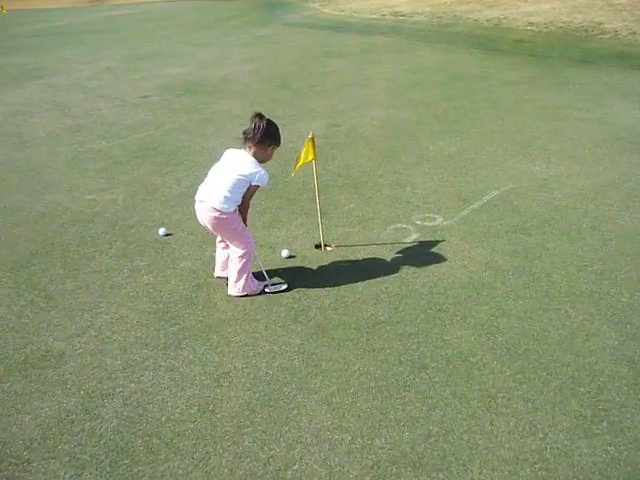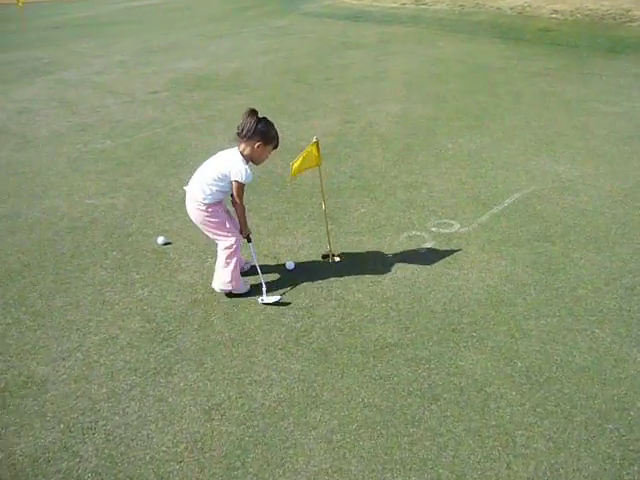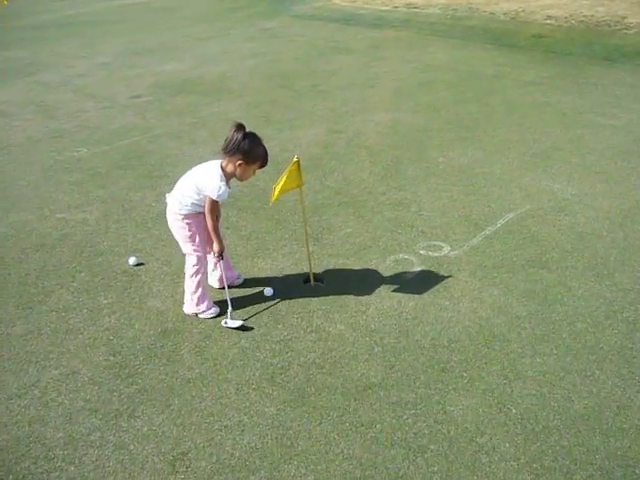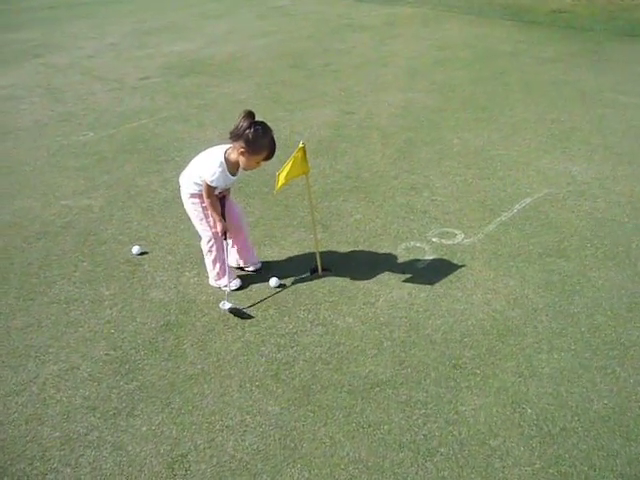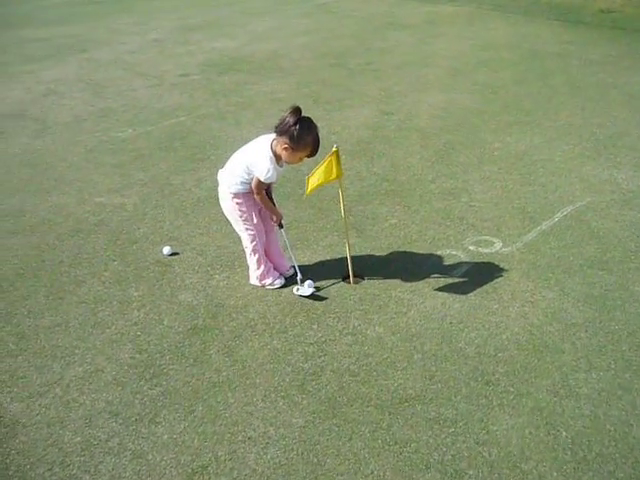
dt=0.5s
person 1, frame 1
left shoulder: (230, 153)
right shoulder: (259, 173)
right elbow: (245, 202)
right wrist: (243, 225)
left hip: (201, 204)
right hip: (219, 212)
left knee: (226, 237)
right knee: (244, 244)
left ankle: (224, 269)
right ankle: (242, 286)
person 1, frame 2
left shoulder: (232, 153)
right shoulder: (241, 169)
right elbow: (238, 201)
left wrist: (239, 225)
right wrist: (244, 226)
left hip: (198, 196)
right hip: (203, 204)
left knee: (231, 229)
right knee: (231, 238)
left ankle: (234, 265)
right ankle: (226, 281)
person 1, frame 3
left shoulder: (218, 166)
right shoulder: (217, 184)
right elbow: (211, 215)
right wrist: (217, 242)
left hip: (194, 209)
right hip: (183, 214)
left knee: (214, 245)
right knee: (197, 256)
left ankle: (221, 277)
right ankle: (196, 304)
person 1, frame 4
left shoulder: (234, 153)
right shoulder: (216, 168)
right elbow: (208, 197)
left wrist: (226, 189)
right wrist: (219, 221)
left hip: (216, 189)
right hip: (196, 194)
left knee: (236, 222)
right knee: (213, 235)
left ankle: (243, 259)
right ankle: (219, 277)
person 1, frame 5
left shoulder: (275, 140)
right shoulder: (267, 165)
right elbow: (257, 192)
left wrist: (268, 187)
right wrist: (274, 211)
left hip: (249, 186)
right hip: (235, 193)
left knee: (269, 226)
right knee: (254, 234)
left ankle: (277, 265)
right ankle: (262, 276)
